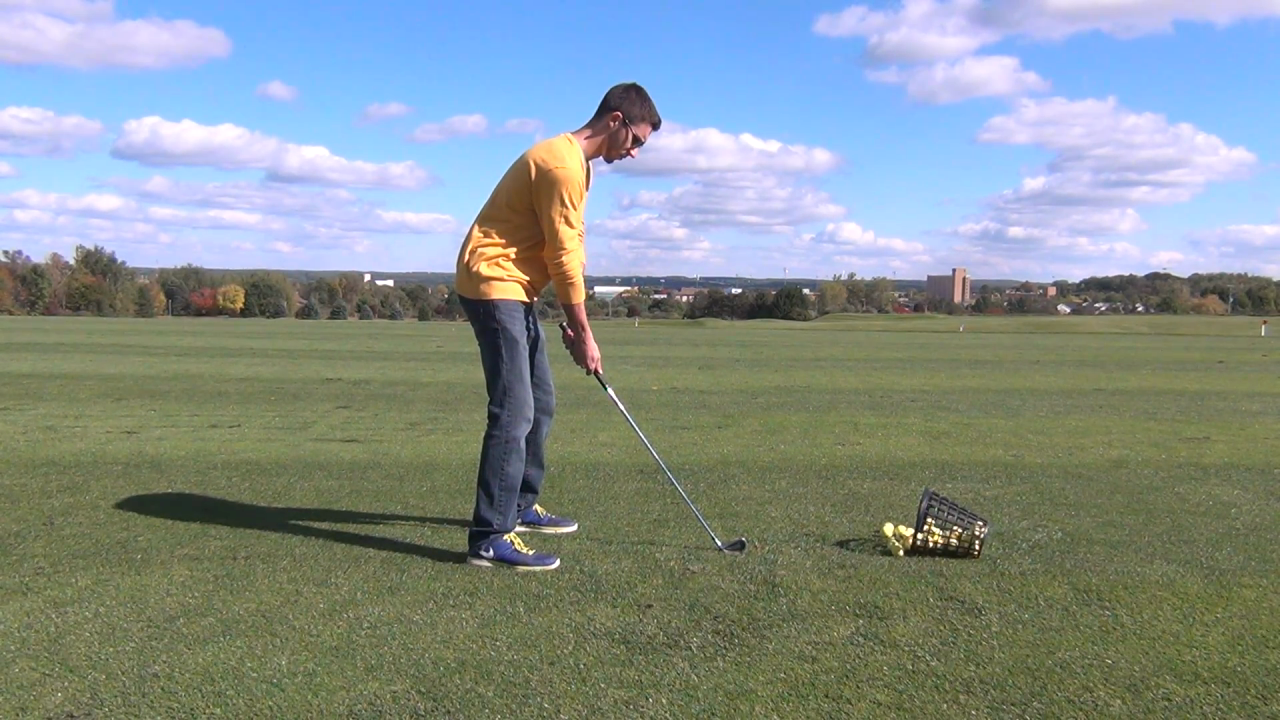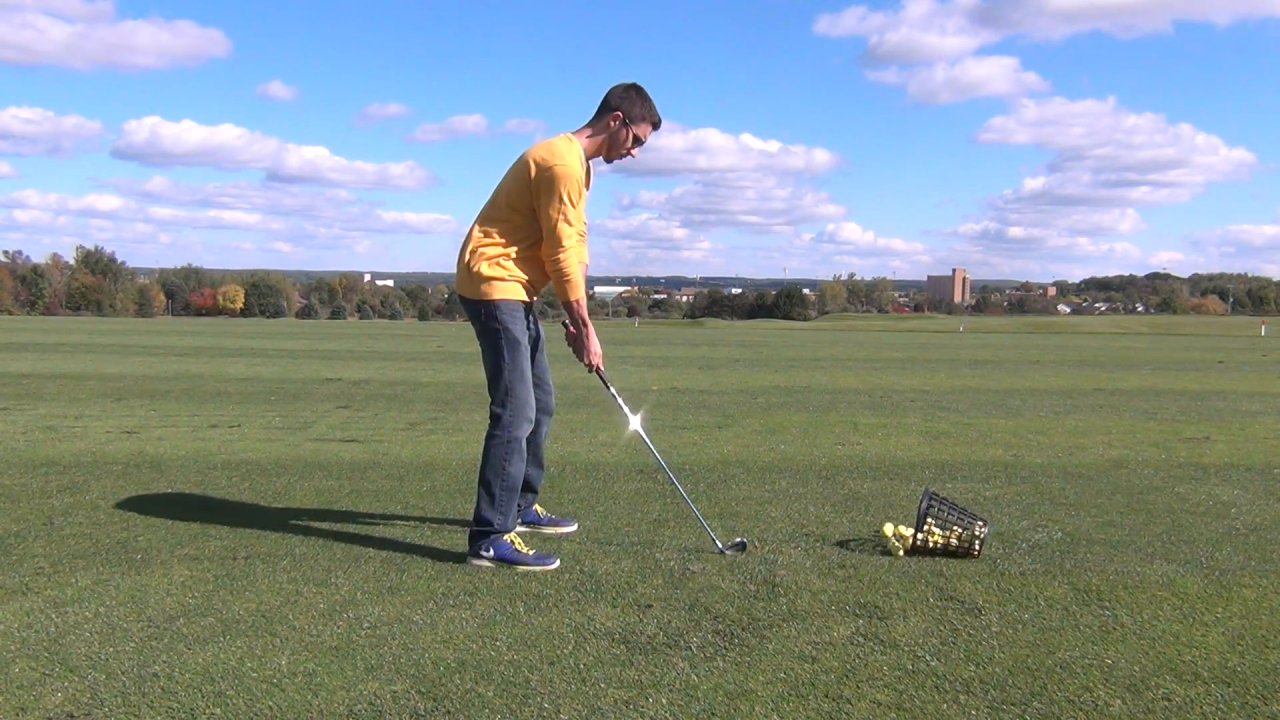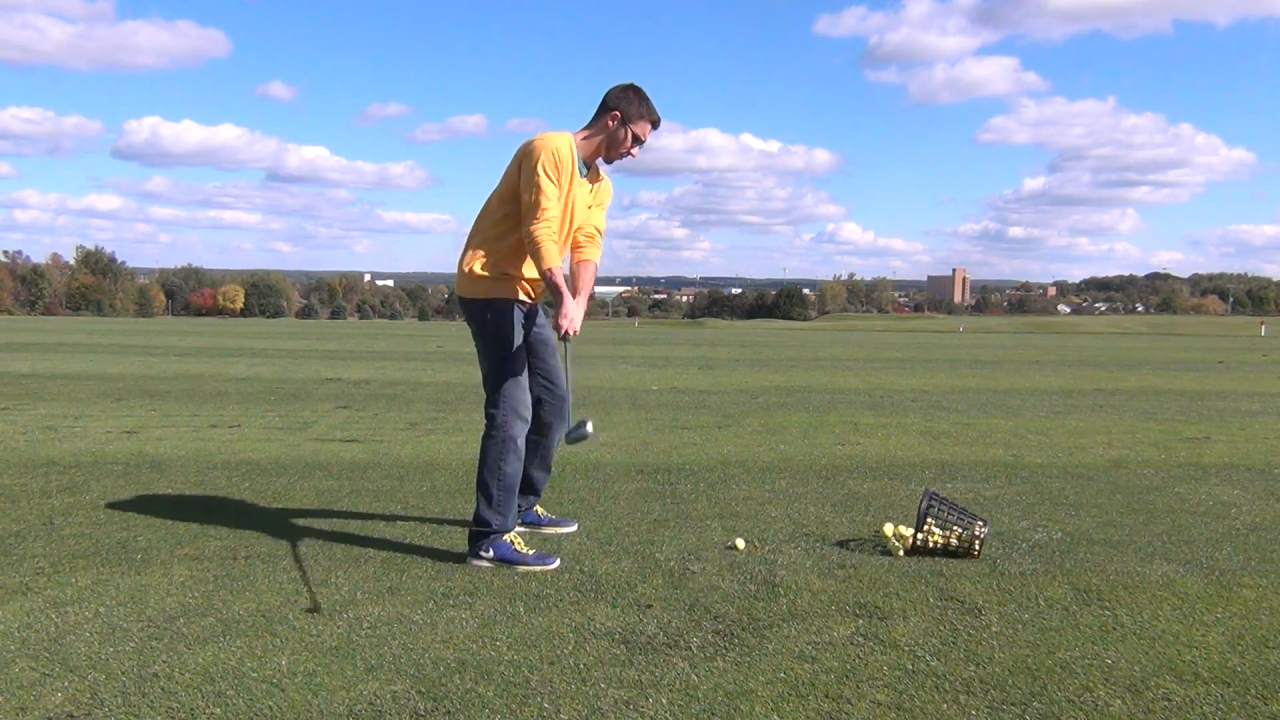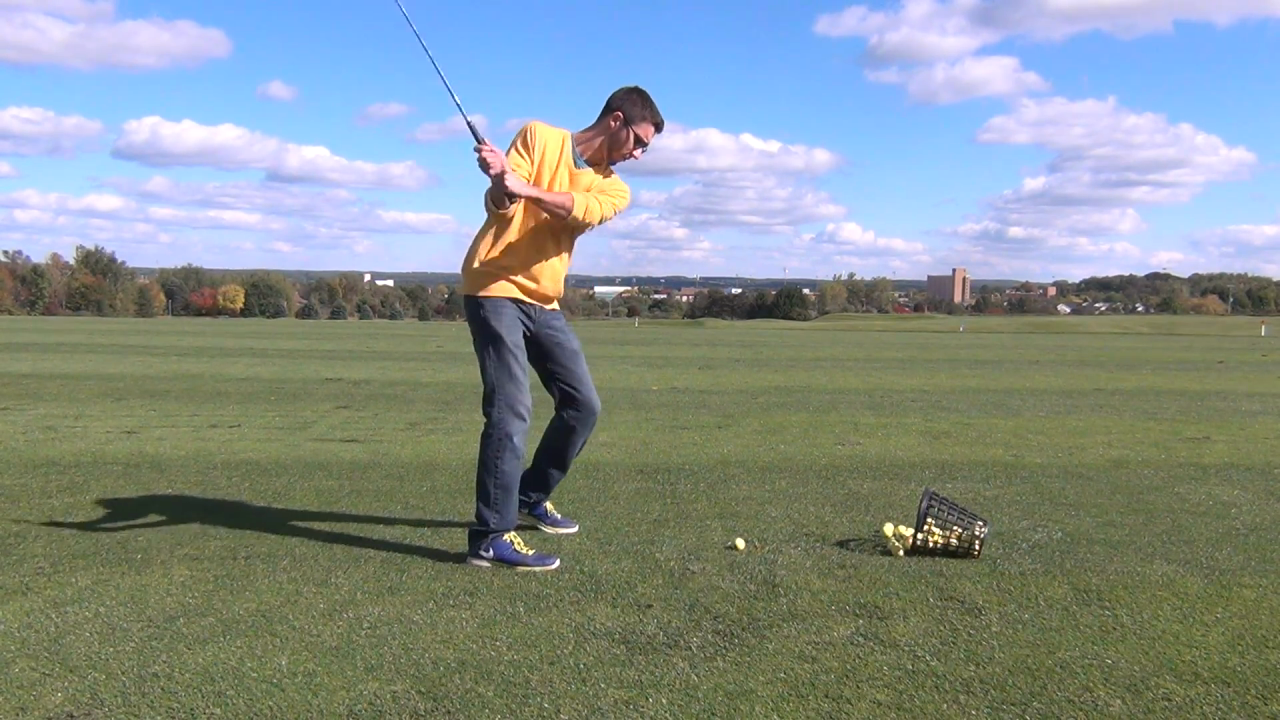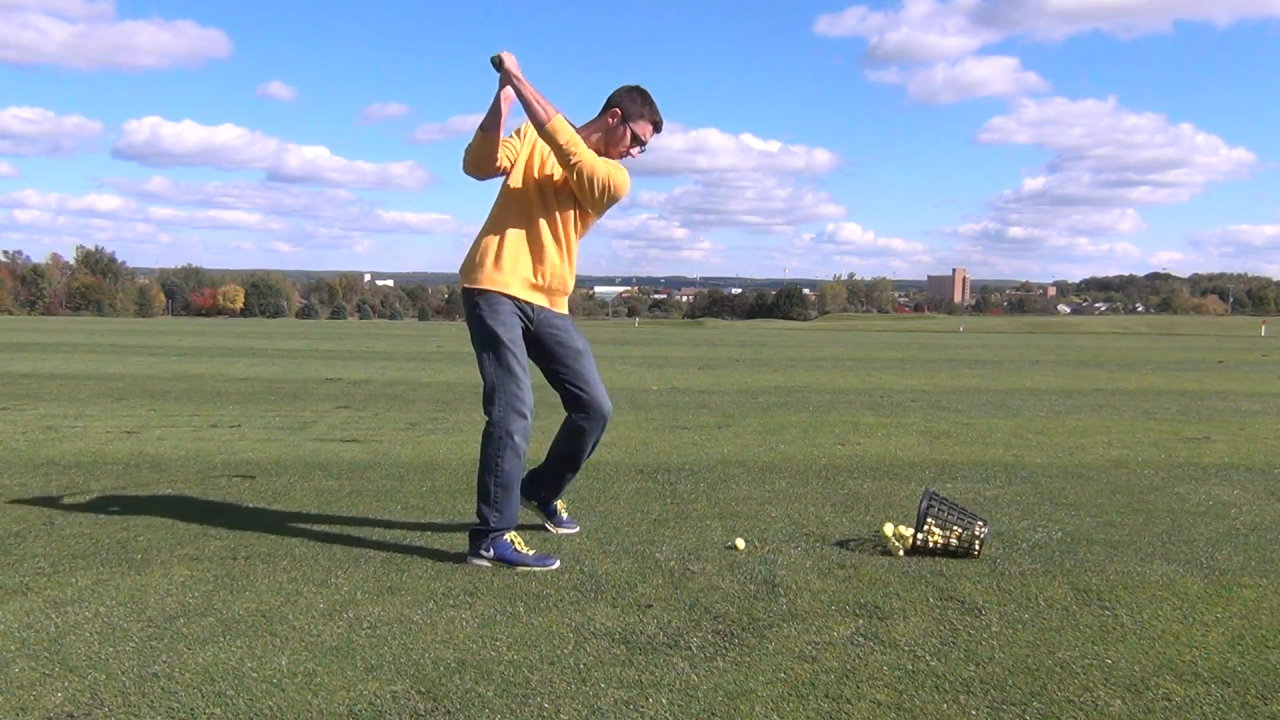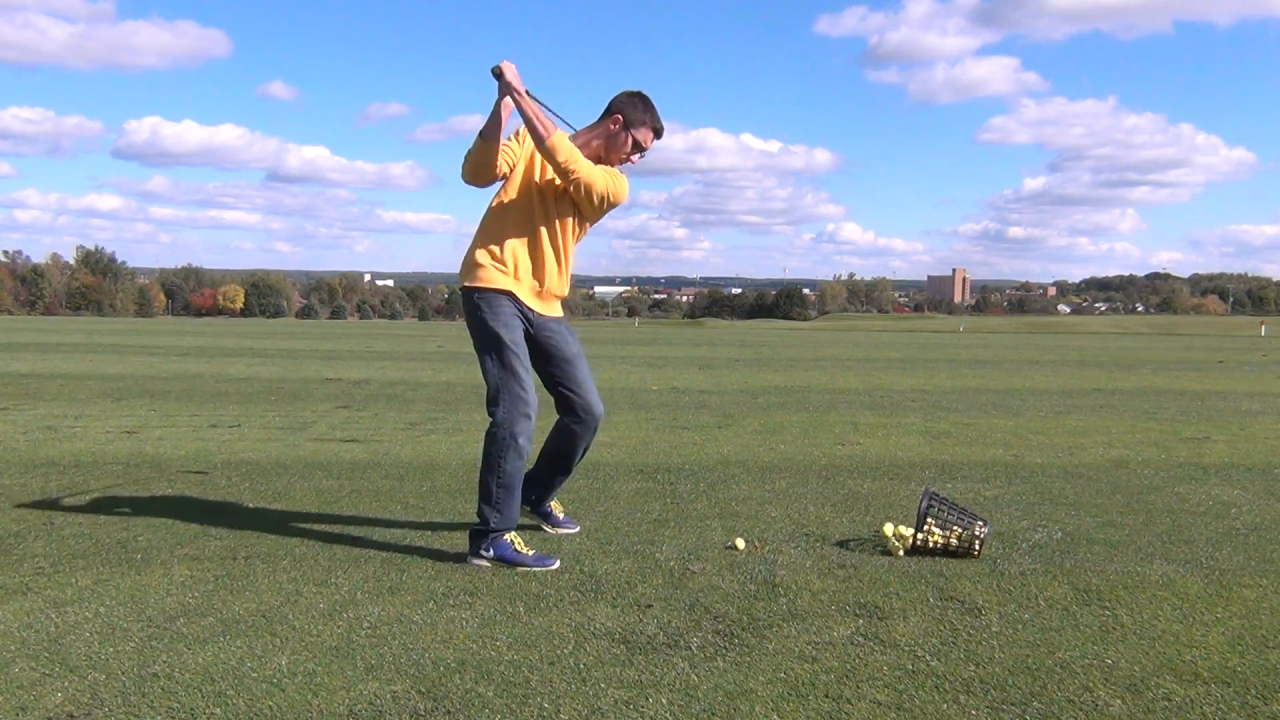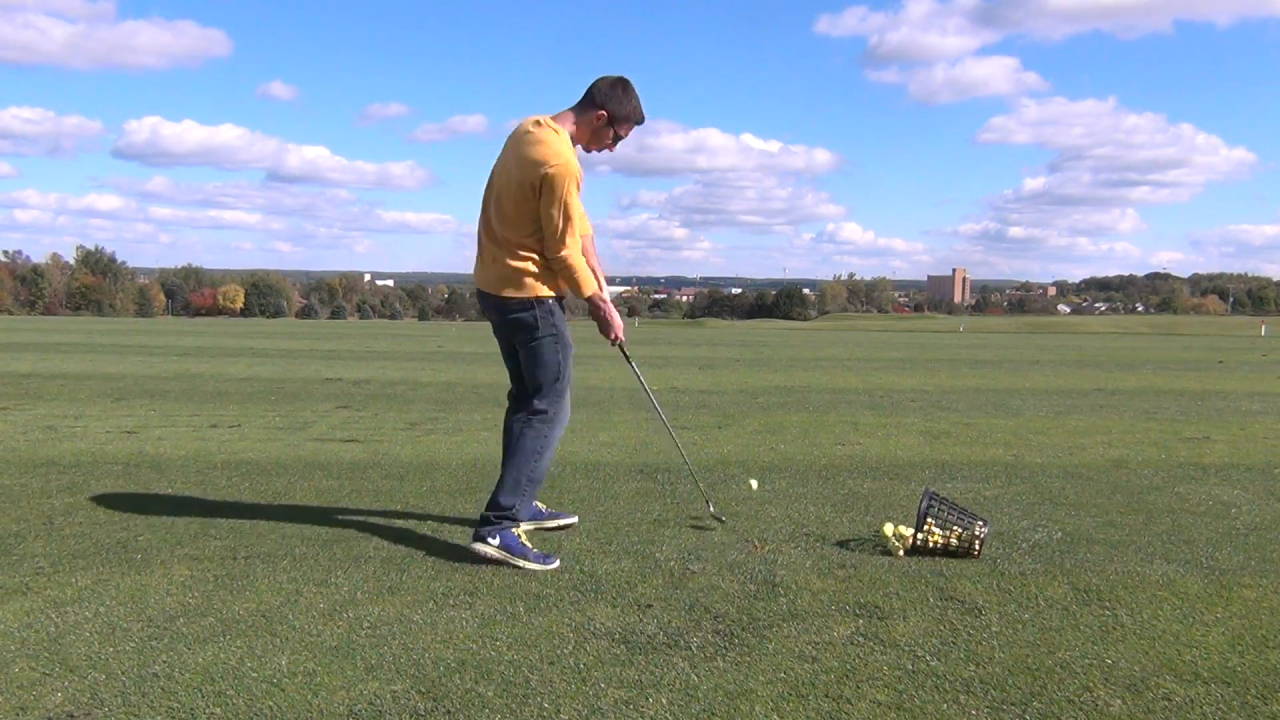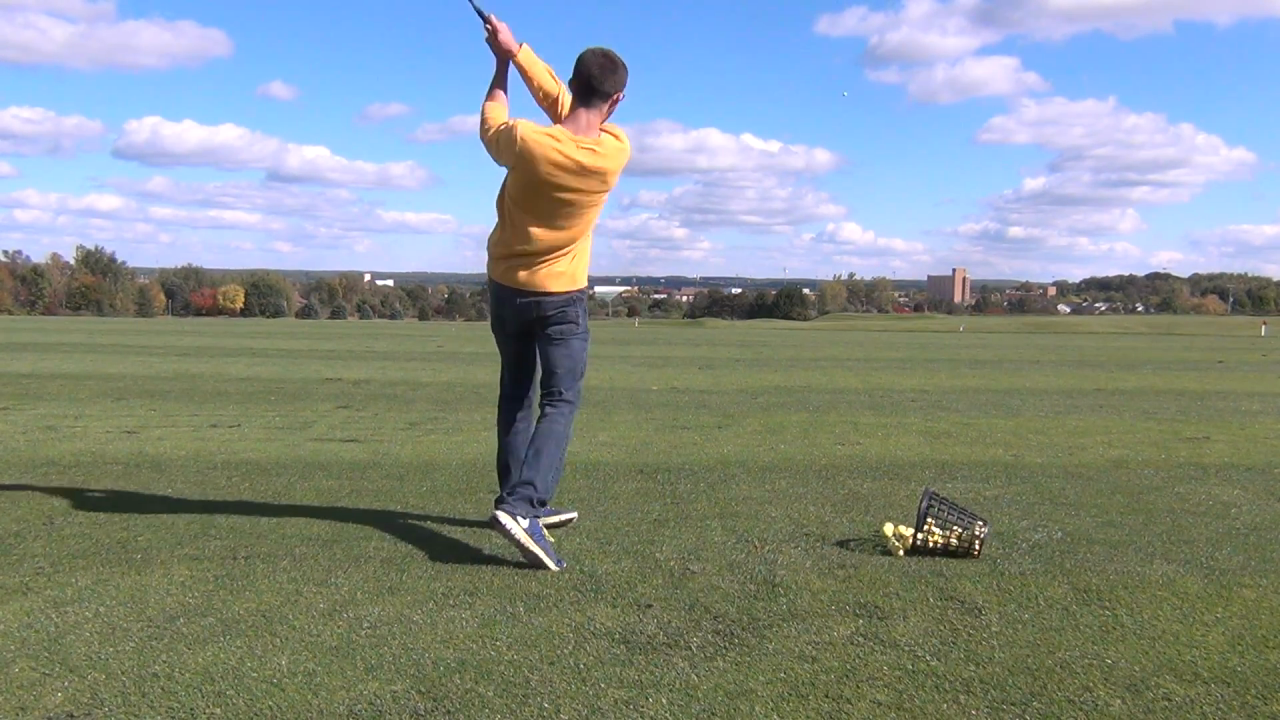
dt=0.2s
person 1, frame 1
left shoulder: (578, 163)
right shoulder: (562, 164)
left elbow: (573, 248)
right elbow: (563, 256)
left wrist: (576, 324)
right wrist: (583, 333)
left hip: (515, 288)
right hip: (495, 284)
left knee: (540, 403)
right knee: (514, 411)
left ankle: (520, 505)
right ankle: (490, 537)
person 1, frame 2
left shoulder: (583, 170)
right shoulder: (562, 162)
left elbow: (575, 247)
right elbow: (561, 256)
left wrist: (580, 320)
right wrist: (585, 329)
left hip: (518, 289)
right hip: (494, 284)
left knee: (539, 402)
right knee: (516, 410)
left ankle: (520, 504)
right ankle: (490, 536)
person 1, frame 3
left shoulder: (600, 188)
right shoulder: (549, 147)
left elbow: (587, 249)
right elbow: (540, 228)
left wrist: (579, 305)
right wrist: (562, 297)
left hip: (527, 296)
right hip: (490, 286)
left knee: (553, 401)
right knee: (511, 410)
left ankle: (522, 503)
right ankle: (490, 536)
person 1, frame 4
left shoulder: (615, 190)
right shoulder: (536, 135)
left elbow: (576, 211)
right elbow: (500, 203)
left wrist: (523, 188)
right wrist: (503, 172)
left hip: (543, 302)
right hip: (494, 291)
left knee: (583, 405)
right knee: (511, 411)
left ankle: (530, 494)
right ankle: (490, 536)
person 1, frame 5
left shoulder: (615, 181)
right shoulder: (532, 137)
left elbow: (566, 147)
right elbow: (476, 165)
left wrist: (520, 83)
right wrist: (502, 99)
left hip: (549, 303)
right hip: (493, 289)
left knee: (595, 407)
right knee: (513, 410)
left ankle: (542, 490)
right ankle: (492, 536)
person 1, frame 6
left shoulder: (612, 187)
right shoulder: (530, 136)
left elbow: (561, 159)
right elbow: (475, 173)
left wrist: (519, 95)
right wrist: (503, 106)
left hip: (541, 304)
right hip: (491, 288)
left knee: (587, 411)
right knee: (516, 407)
left ankle: (535, 496)
right ankle: (492, 535)
person 1, frame 7
left shoulder: (528, 130)
right shoulder: (561, 163)
right elbow: (562, 254)
left wrist: (595, 268)
right wrist: (602, 307)
left hip: (497, 287)
right hip: (530, 293)
left knee: (530, 398)
right knee: (547, 407)
left ankle: (518, 502)
right ankle: (497, 526)
person 1, frame 8
left shoulder: (523, 141)
right shoulder: (616, 152)
left elbow: (492, 114)
right elbow: (566, 109)
left wrist: (504, 56)
right wrist: (518, 52)
left hip: (505, 284)
right hip: (562, 294)
left knee: (515, 392)
right knee: (561, 400)
left ankle: (517, 496)
right ankle: (524, 504)
